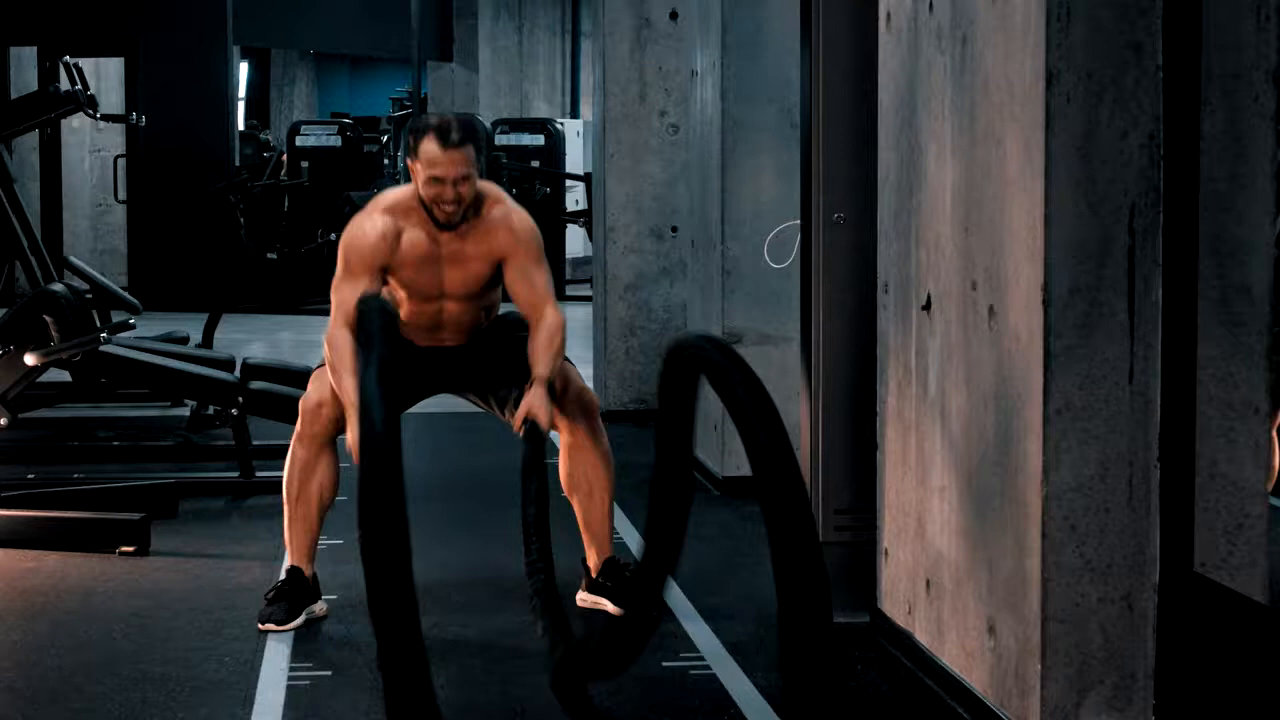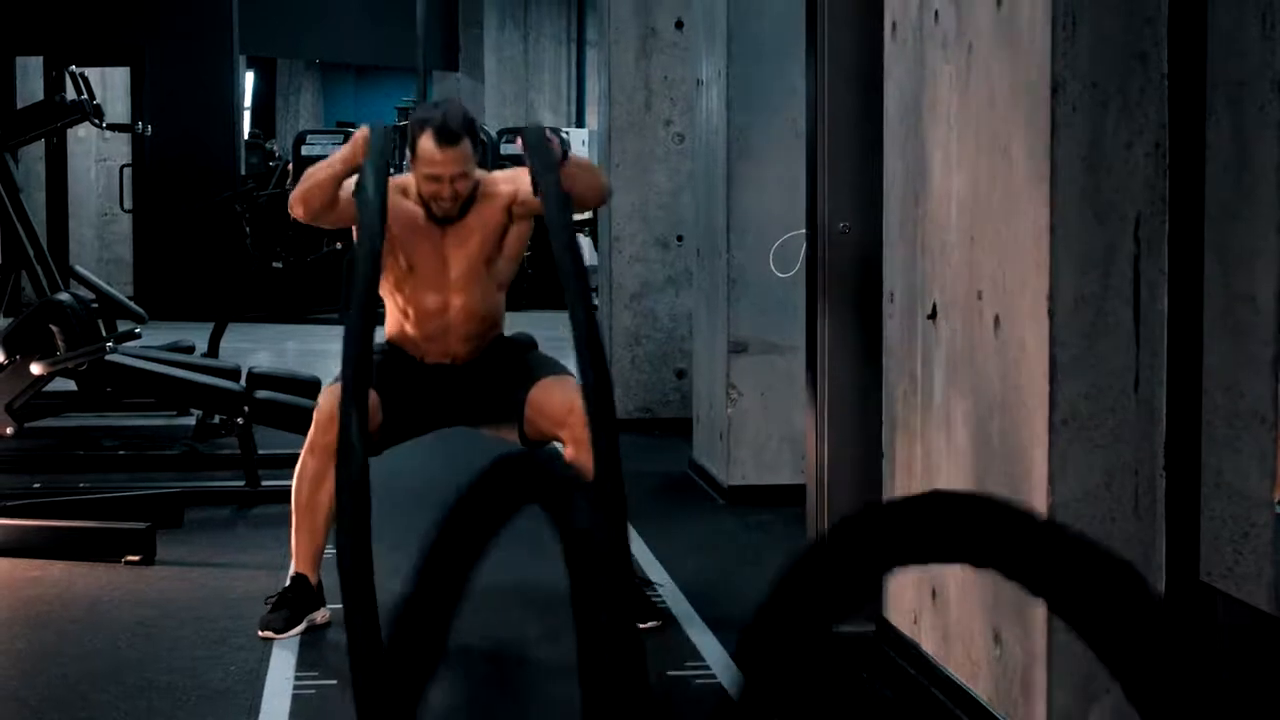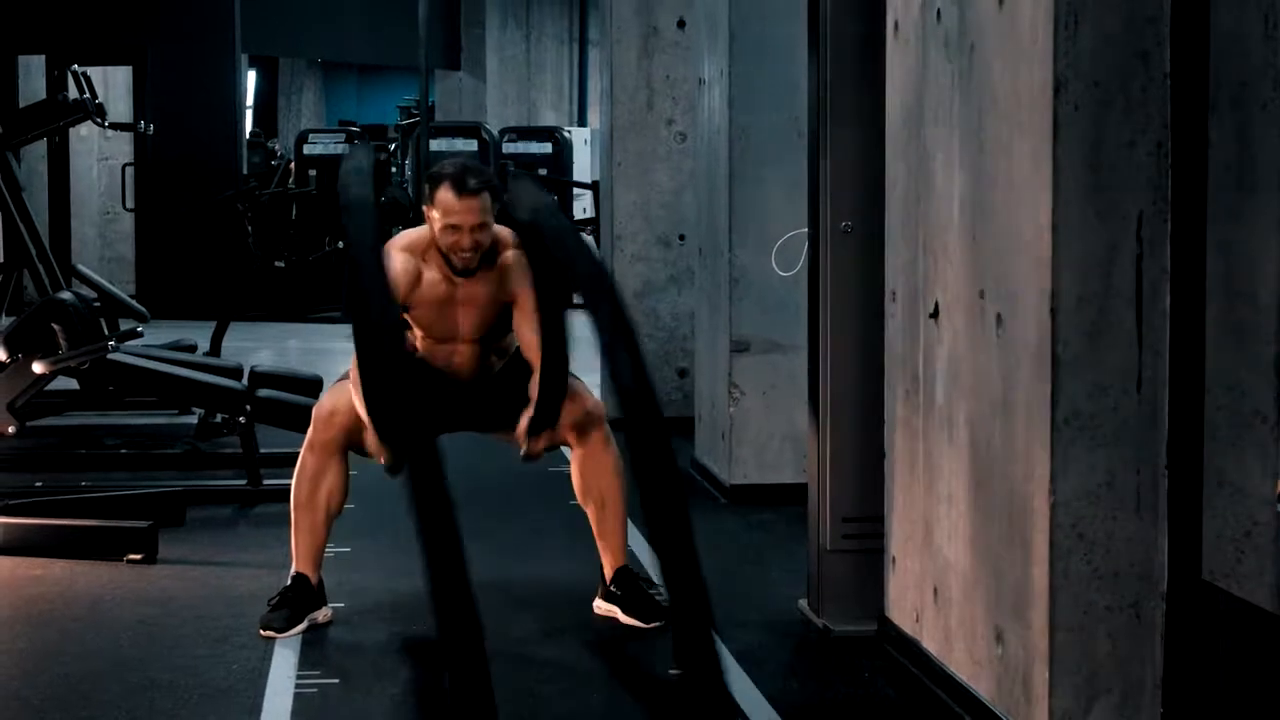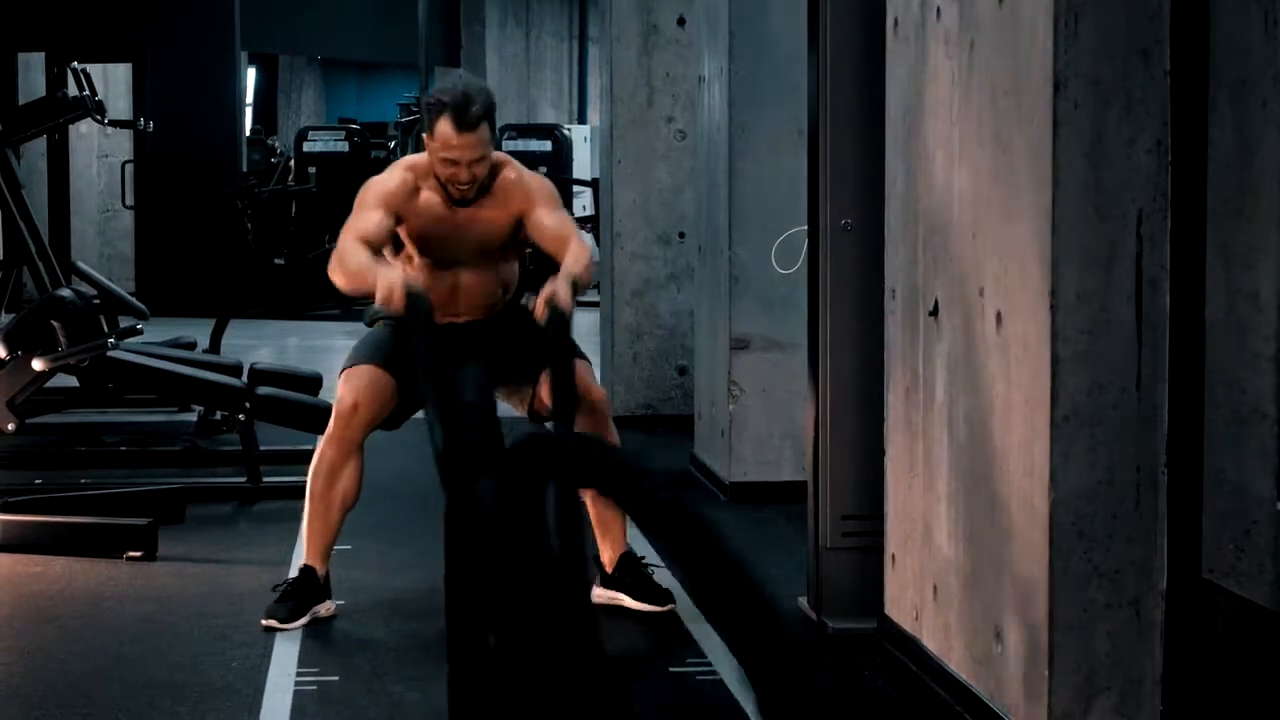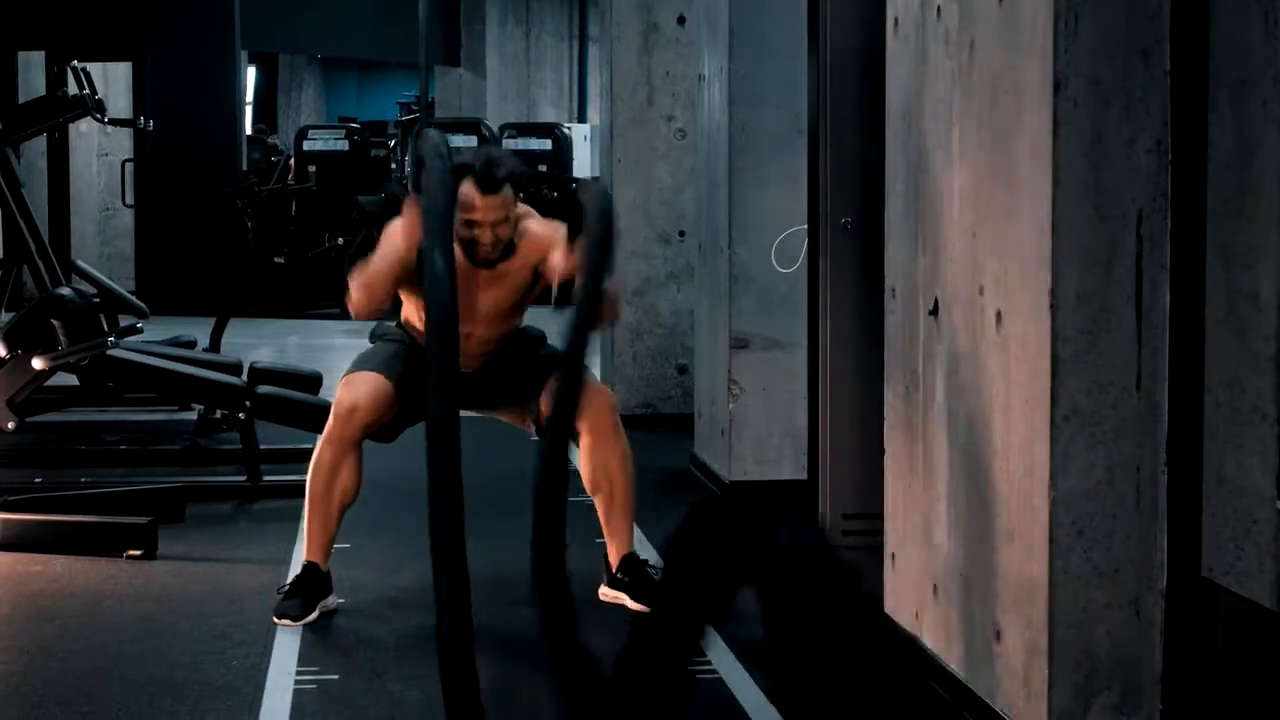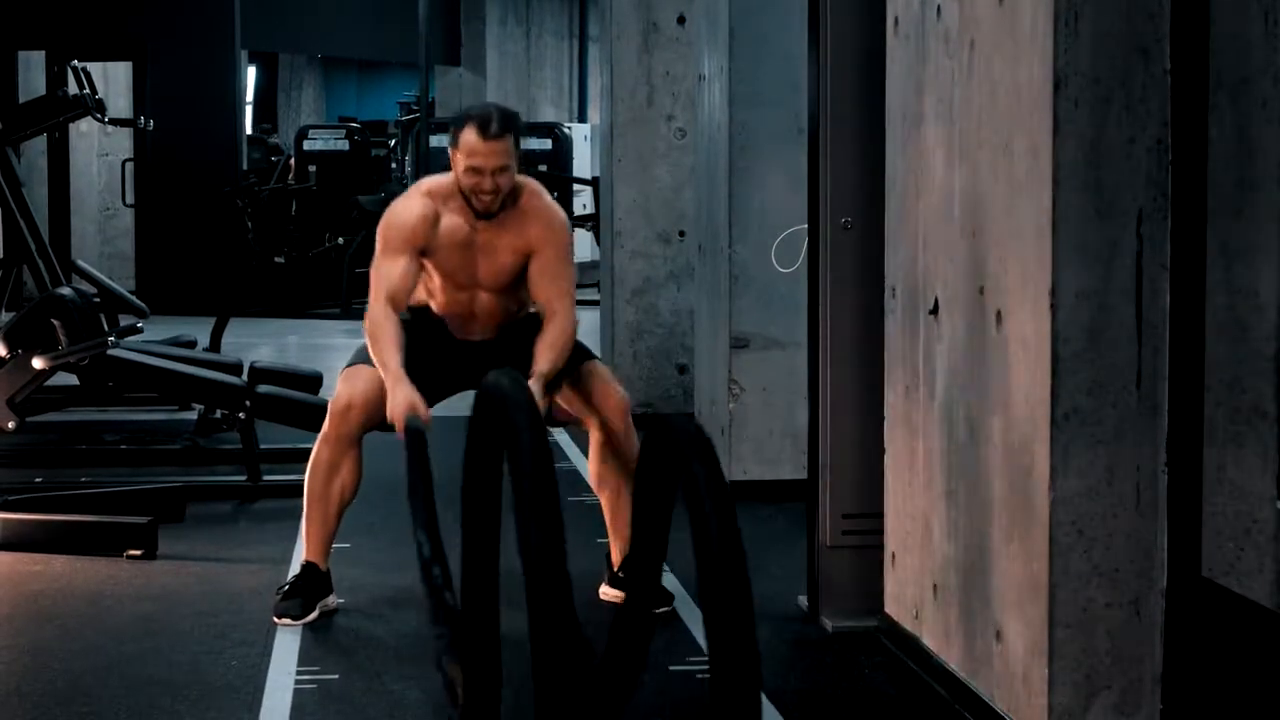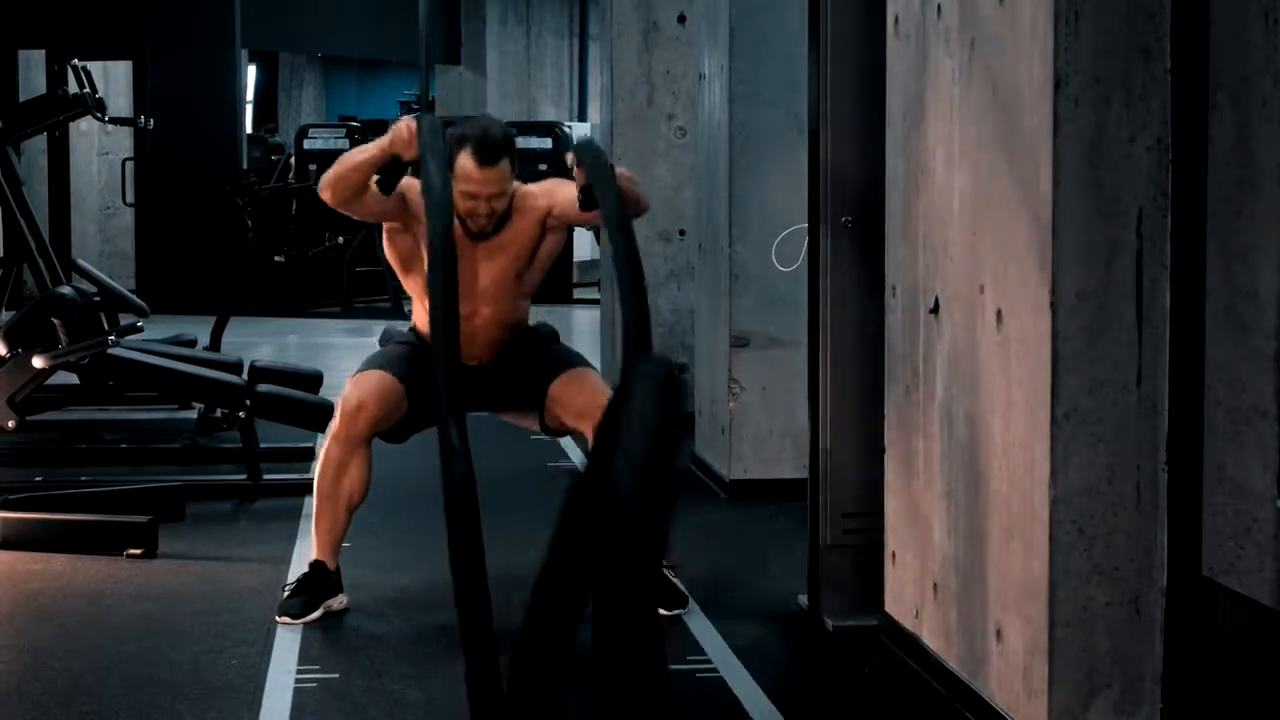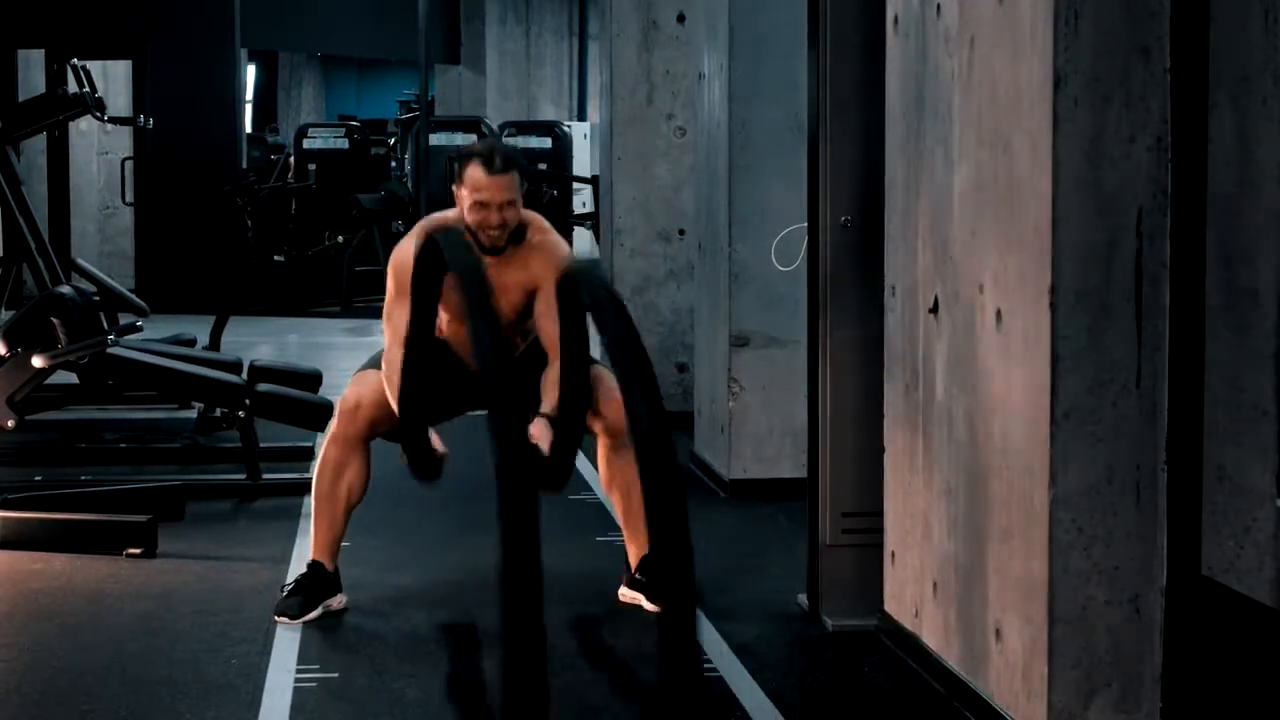
dt=0.7s
person 1, frame 1
left shoulder: (508, 221)
right shoulder: (377, 227)
left elbow: (545, 313)
right elbow: (342, 326)
left wrist: (541, 386)
right wrist: (355, 411)
left hip: (485, 342)
right hip: (395, 341)
left knee: (579, 409)
right knee: (316, 412)
left ankle: (603, 572)
right ankle: (299, 582)
person 1, frame 2
left shoulder: (506, 194)
right shoulder: (384, 200)
left elbow: (597, 191)
right elbow: (303, 206)
left wrist: (554, 159)
right wrist: (351, 156)
left hip: (495, 365)
right hip: (404, 367)
left knee: (584, 417)
right knee: (329, 421)
right ankle: (304, 587)
person 1, frame 3
left shoulder: (519, 264)
right shoulder: (400, 262)
left elbow: (546, 358)
left wrist: (540, 411)
right wrist: (377, 419)
left hip: (500, 377)
left knee: (591, 419)
right knee: (329, 420)
left ankle: (618, 581)
right ankle: (305, 587)
person 1, frame 4
left shoulder: (524, 186)
right shoulder: (396, 188)
left elbow: (575, 247)
right elbow: (345, 256)
left wrist: (567, 281)
right wrist: (380, 272)
left hip: (506, 325)
right hip: (415, 324)
left knee: (590, 402)
right knee: (351, 410)
left ankle: (618, 569)
right ankle: (311, 580)
person 1, frame 5
left shoulder: (542, 237)
right shoulder: (419, 234)
left elbow: (602, 312)
right elbow: (361, 303)
right wrist: (409, 237)
left hip: (507, 360)
right hip: (420, 354)
left knee: (599, 408)
right knee: (349, 411)
left ankle: (624, 568)
right ankle: (313, 577)
person 1, frame 6
left shoulder: (543, 216)
right shoulder: (416, 210)
left elbow: (560, 314)
right elbow: (383, 305)
left wrist: (538, 381)
right wrist: (397, 382)
left hip: (514, 336)
right hip: (429, 333)
left knee: (612, 404)
right knee: (346, 409)
left ankle: (623, 568)
right ankle: (314, 575)
person 1, frame 7
left shoulder: (539, 204)
right shoulder: (415, 205)
left elbow: (633, 207)
right elbow: (337, 193)
left wrist: (608, 179)
right wrist: (386, 148)
left hip: (521, 357)
right hip: (429, 358)
left knee: (604, 410)
right knee: (357, 409)
right ankle: (325, 573)
person 1, frame 8
left shoulder: (548, 250)
right shoulder: (420, 248)
left elbow: (562, 351)
right elbow: (399, 351)
left wrist: (546, 417)
left hip: (520, 362)
right hip: (438, 359)
left knee: (616, 410)
right knee: (353, 412)
left ankle: (642, 567)
right ankle: (321, 575)
